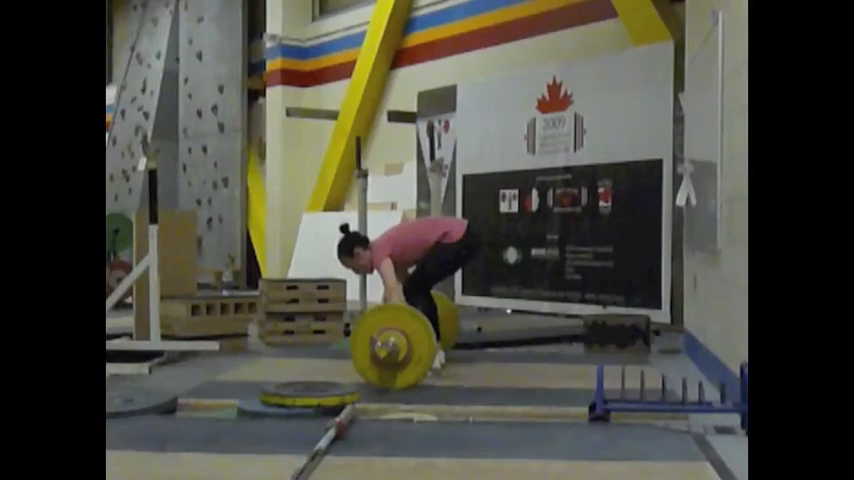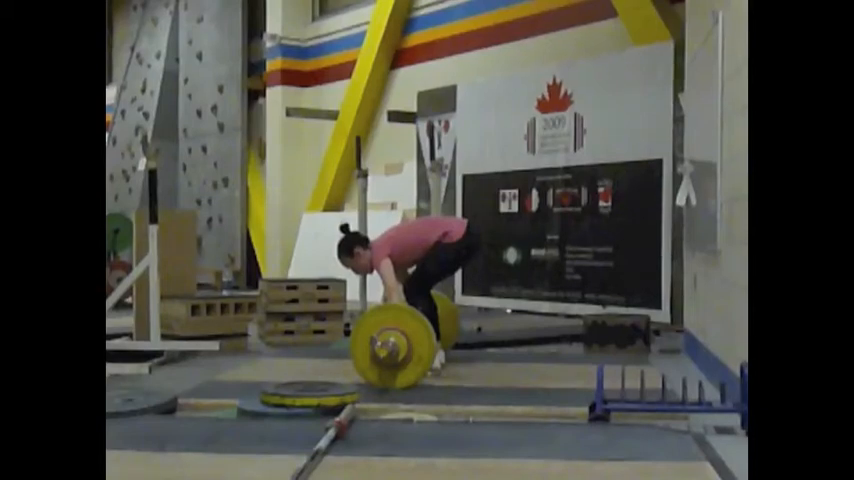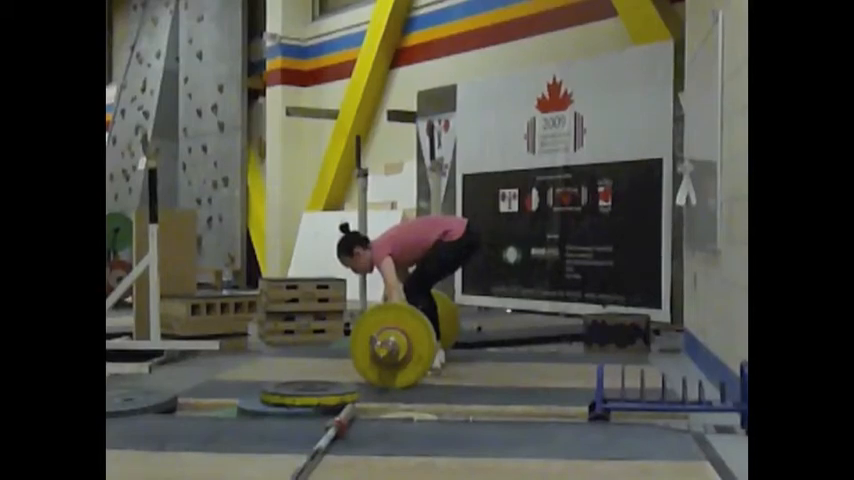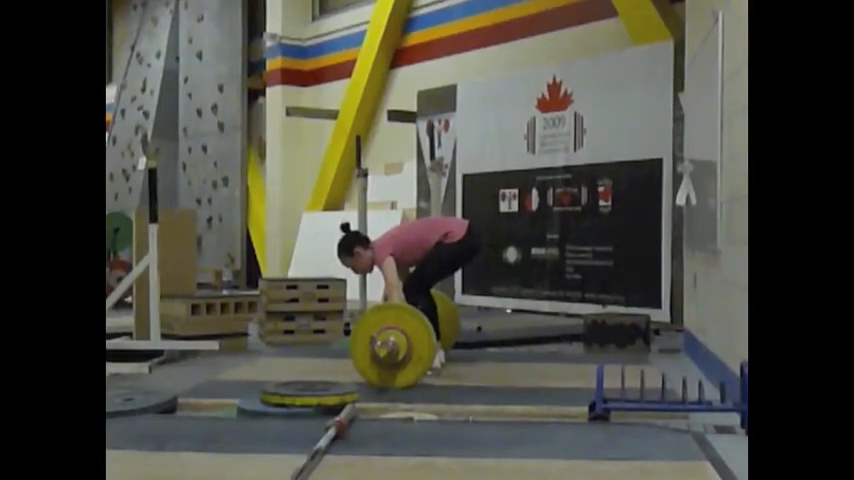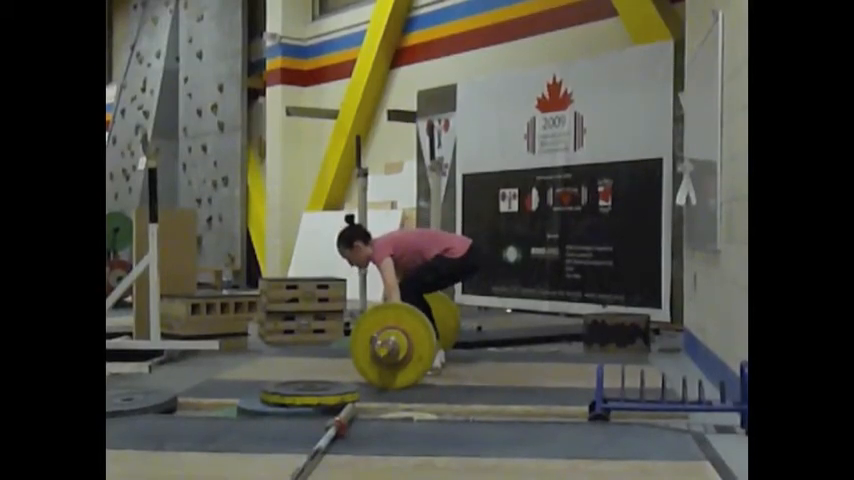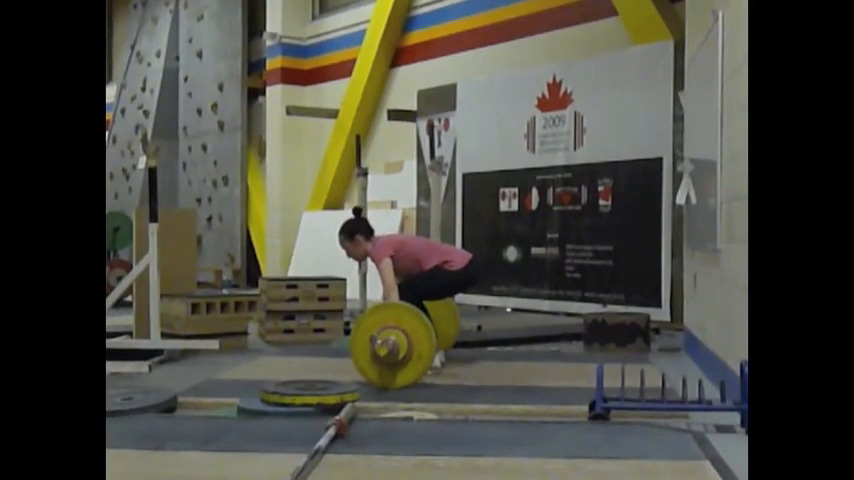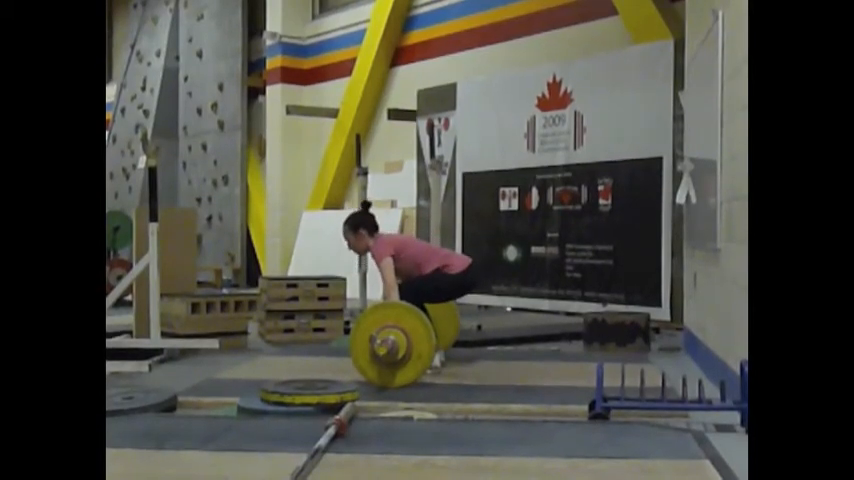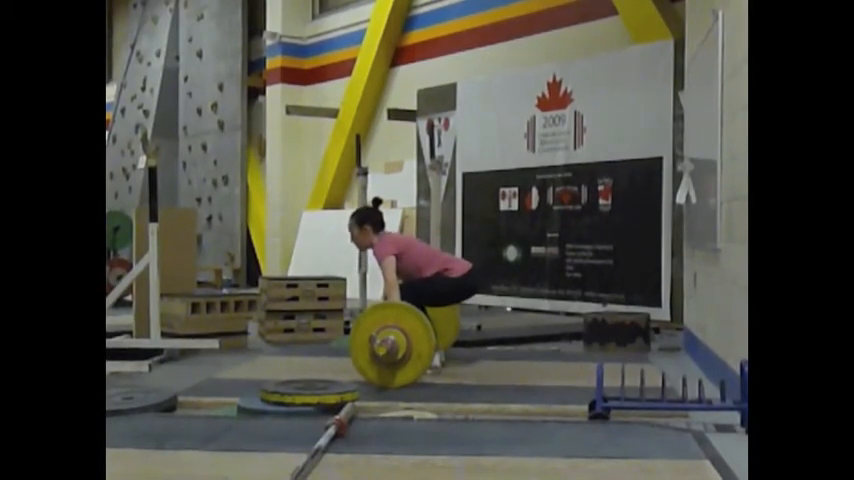
dt=0.3s
person 1, frame 1
left shoulder: (378, 252)
right shoulder: (388, 250)
left elbow: (393, 291)
right elbow: (402, 284)
left hip: (456, 239)
right hip: (462, 236)
left knee: (414, 290)
right knee: (418, 289)
person 1, frame 2
left shoulder: (378, 252)
right shoulder: (388, 249)
left elbow: (392, 291)
right elbow: (401, 284)
left hip: (456, 239)
right hip: (462, 235)
left knee: (414, 290)
right knee: (418, 289)
person 1, frame 3
left shoulder: (378, 251)
right shoulder: (388, 249)
left elbow: (393, 290)
right elbow: (402, 284)
left hip: (456, 237)
right hip: (463, 234)
left knee: (415, 289)
right knee: (419, 288)
person 1, frame 4
left shoulder: (380, 250)
right shoulder: (389, 248)
left elbow: (394, 289)
right elbow: (401, 285)
left hip: (458, 239)
right hip: (463, 235)
left knee: (414, 289)
right knee: (418, 288)
person 1, frame 5
left shoulder: (379, 249)
right shoulder: (387, 246)
left elbow: (392, 291)
right elbow: (398, 285)
left hip: (459, 256)
right hip: (463, 253)
left knee: (408, 291)
right knee: (410, 292)
person 1, frame 6
left shoulder: (379, 248)
right shoulder: (387, 244)
left elbow: (391, 291)
right elbow: (400, 283)
left hip: (458, 269)
right hip: (461, 266)
left knee: (405, 294)
right knee: (409, 294)
person 1, frame 7
left shoulder: (380, 245)
right shoulder: (388, 241)
left elbow: (391, 289)
left hip: (457, 272)
right hip: (461, 269)
left knee: (403, 296)
right knee: (406, 293)
person 1, frame 8
left shoulder: (382, 245)
right shoulder: (392, 241)
left elbow: (392, 286)
left hip: (457, 279)
right hip: (461, 276)
right knee: (410, 294)
